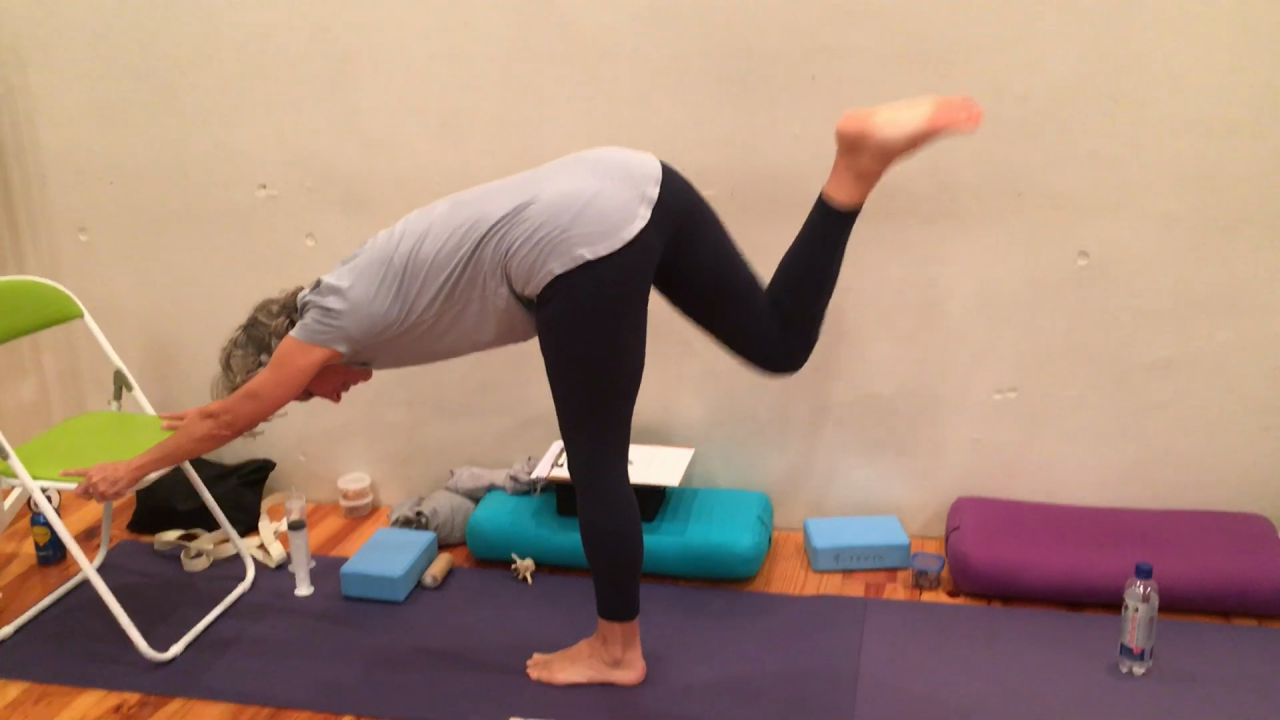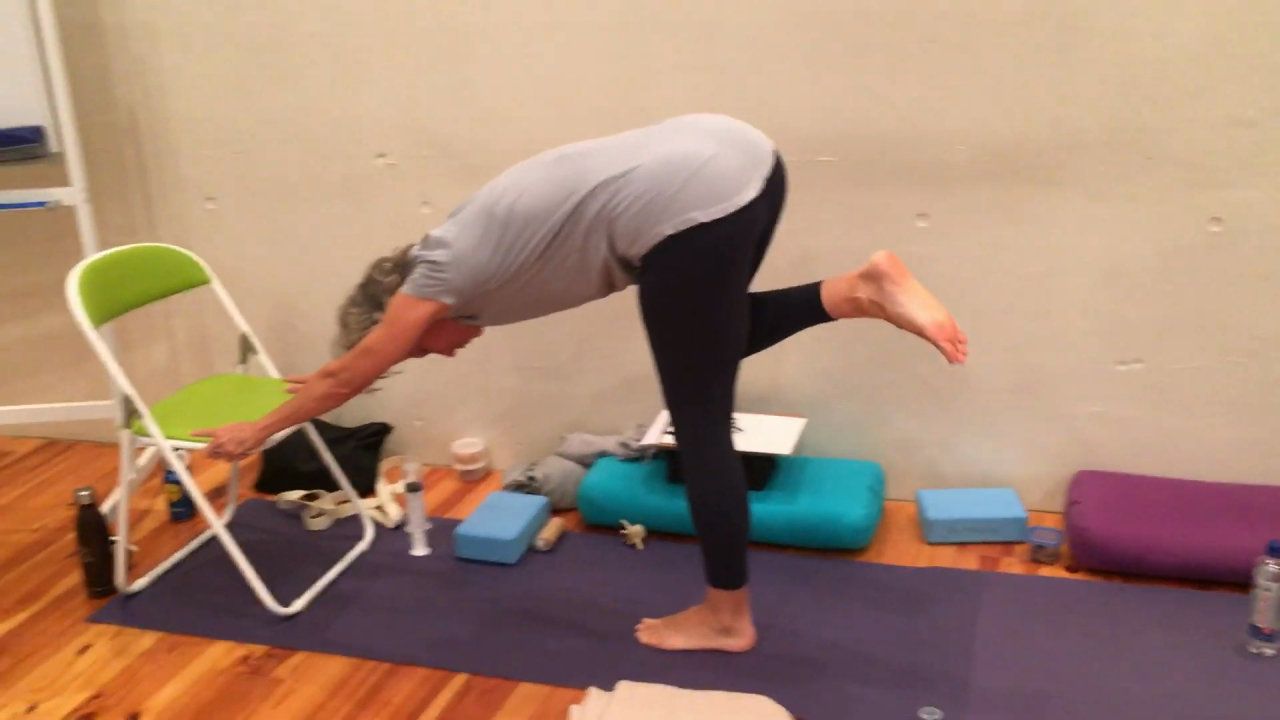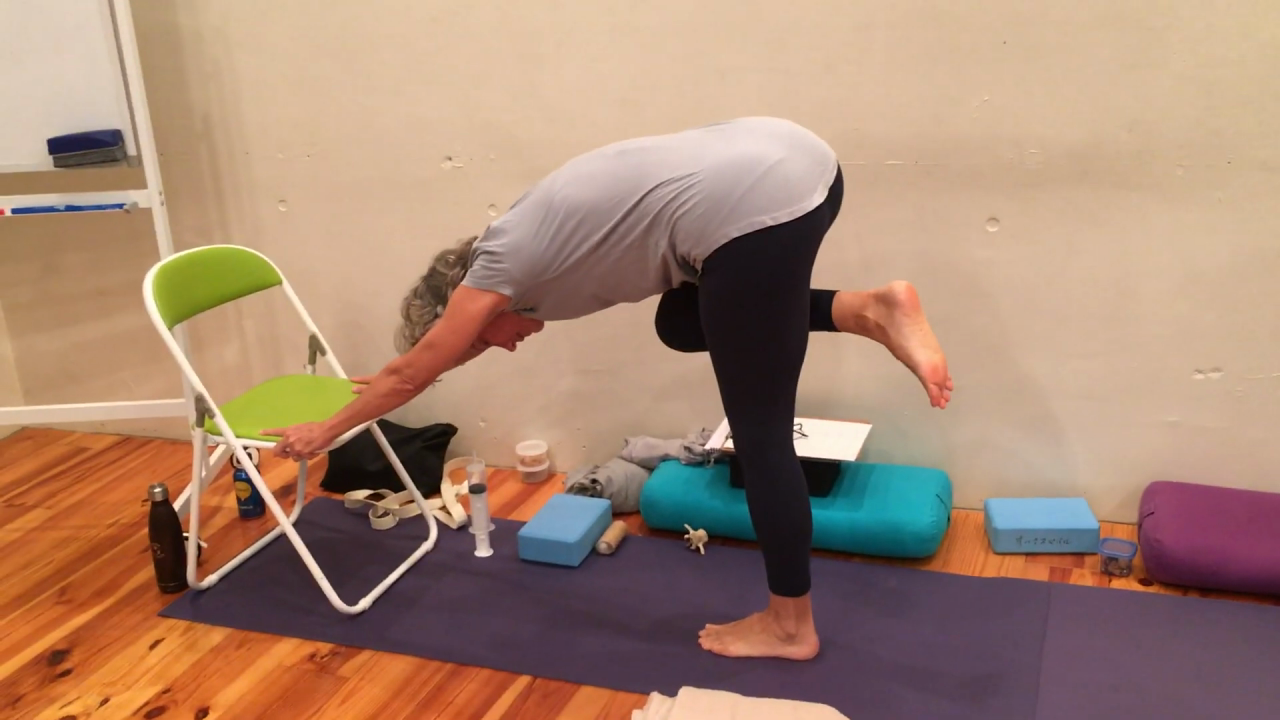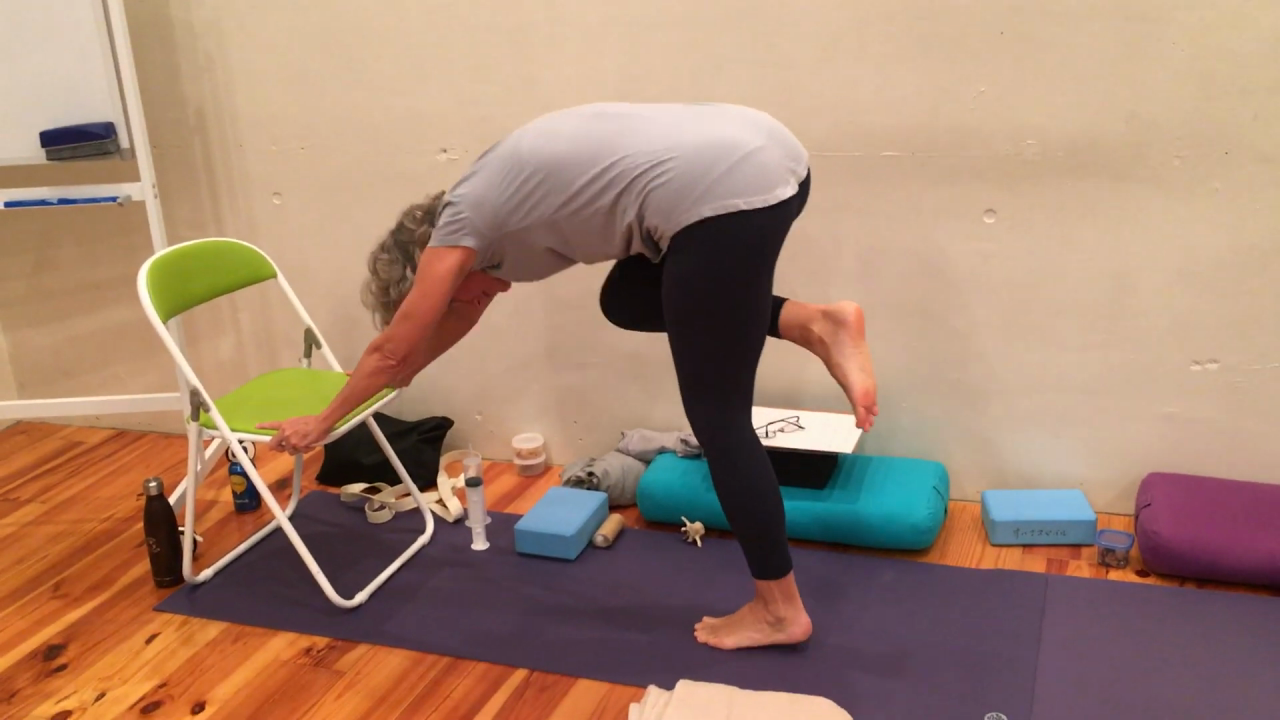
dt=0.7s
person 1, frame 1
left shoulder: (329, 324)
right shoulder: (346, 293)
left elbow: (230, 421)
left wrist: (128, 471)
right wrist: (209, 412)
left hip: (579, 244)
right hip: (626, 183)
left knee: (598, 466)
right knee: (779, 341)
left ankle: (615, 649)
right ankle: (856, 161)
person 1, frame 2
left shoulder: (436, 278)
right shoulder: (463, 248)
left elbow: (346, 376)
left wrist: (256, 431)
right wrist: (334, 379)
left hip: (690, 204)
right hip: (738, 155)
left knee: (699, 431)
right knee: (690, 347)
left ankle: (726, 619)
right ankle: (859, 291)
person 1, frame 3
left shoulder: (498, 270)
right shoulder: (523, 243)
left elbow: (411, 373)
left wrist: (323, 432)
right wrist: (398, 379)
left hip: (753, 207)
right hip: (795, 160)
left knee: (759, 434)
right knee: (682, 326)
left ankle: (789, 625)
right ankle: (869, 311)
person 1, frame 4
left shoulder: (457, 227)
right shoulder: (490, 204)
left elbow: (391, 350)
right elbow: (463, 310)
left wrist: (321, 424)
right wrist: (400, 376)
left hip: (723, 190)
right hip: (762, 154)
left knee: (716, 418)
right knee: (627, 303)
left ankle: (779, 610)
right ankle: (811, 324)
